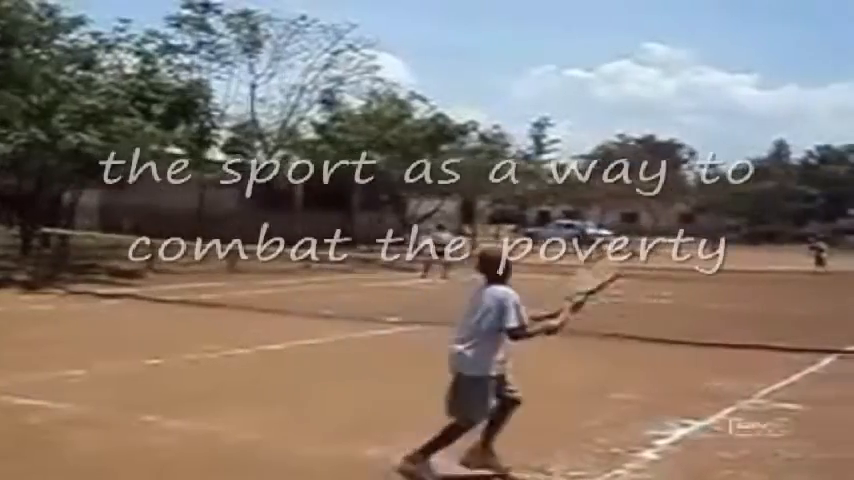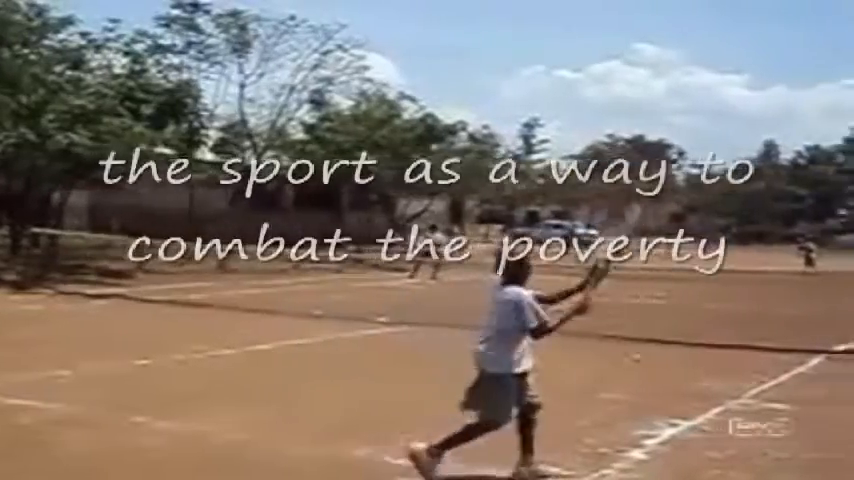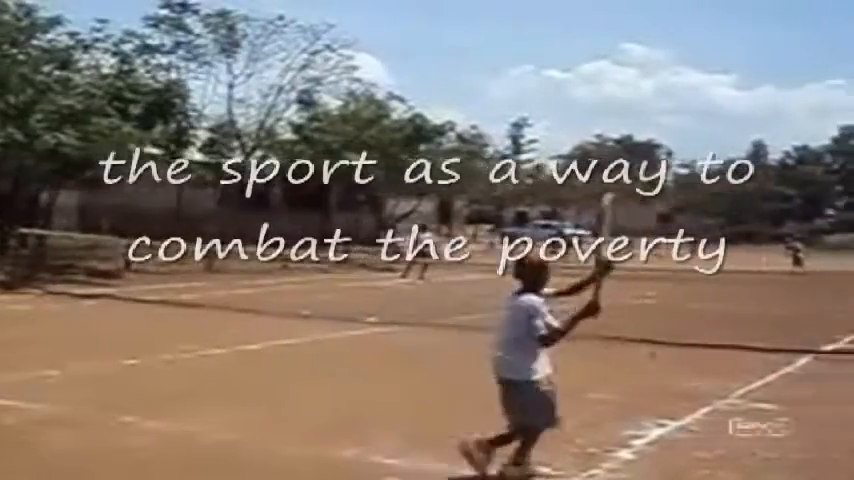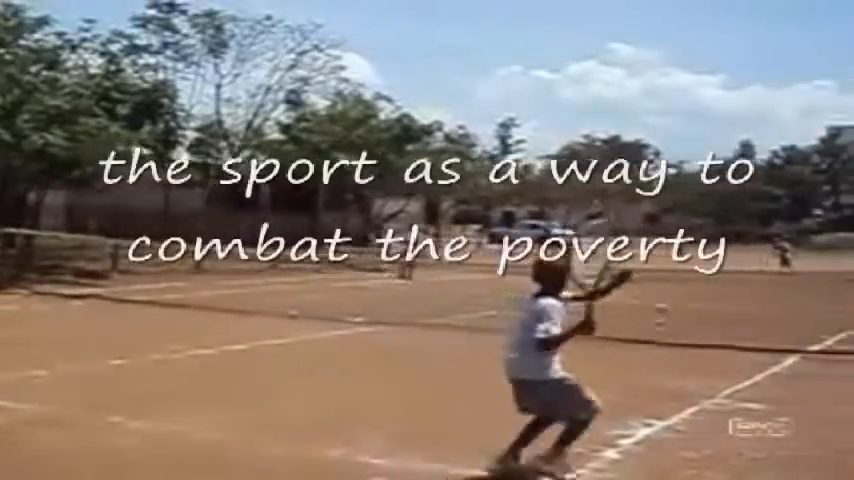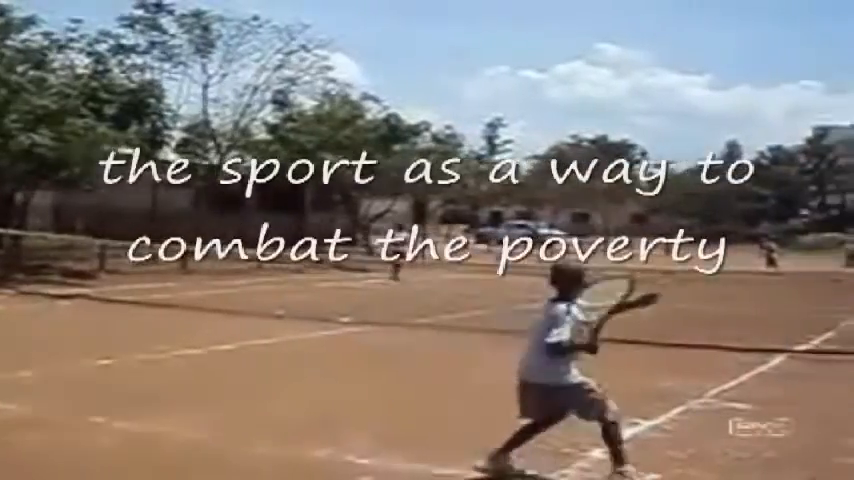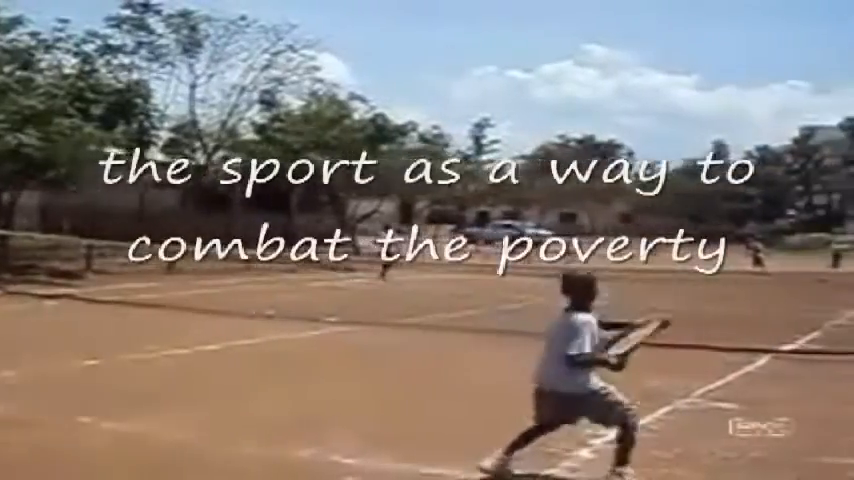
dt=0.1s
person 1, frame 1
left shoulder: (484, 291)
right shoulder: (505, 295)
left elbow: (512, 321)
right elbow: (516, 332)
left wrist: (554, 315)
right wrist: (553, 326)
left hip: (470, 360)
right hip: (477, 364)
left knee: (511, 400)
right knee: (468, 419)
left ankle: (483, 452)
right ankle: (416, 460)
person 1, frame 2
left shoulder: (505, 290)
right shoulder: (520, 296)
left elbow: (544, 300)
right elbow: (538, 332)
left wrist: (579, 289)
right wrist: (573, 312)
left hip: (504, 364)
right hip: (501, 365)
left knee: (529, 407)
right knee: (492, 420)
right ankle: (430, 451)
person 1, frame 3
left shoulder: (522, 297)
right shoulder: (533, 304)
left elbow: (564, 292)
right elbow: (547, 339)
left wrist: (595, 277)
right wrist: (582, 314)
left hip: (512, 369)
right hip: (521, 373)
left knee: (541, 418)
right knee: (541, 422)
right ankle: (483, 446)
person 1, frame 4
left shoulder: (541, 300)
right shoulder: (549, 306)
left elbow: (582, 298)
right elbow: (546, 343)
right wrist: (577, 328)
left hip: (520, 371)
right hip: (540, 374)
left knee: (550, 413)
right knee: (588, 412)
left ankle: (508, 458)
right ankle: (552, 458)
person 1, frame 5
left shoulder: (562, 305)
right shoulder: (564, 312)
right elbow: (554, 348)
left wrist: (635, 303)
right wrist: (584, 346)
left hip: (531, 376)
right hip: (558, 379)
left knee: (546, 418)
right knee: (608, 415)
left ankle: (499, 456)
person 1, frame 6
left shoulder: (568, 314)
right shoulder: (583, 322)
right elbow: (576, 360)
left wrist: (631, 326)
right wrist: (608, 362)
left hip: (547, 384)
right hip: (578, 387)
left knee: (548, 423)
right knee: (628, 420)
left ankle: (501, 458)
